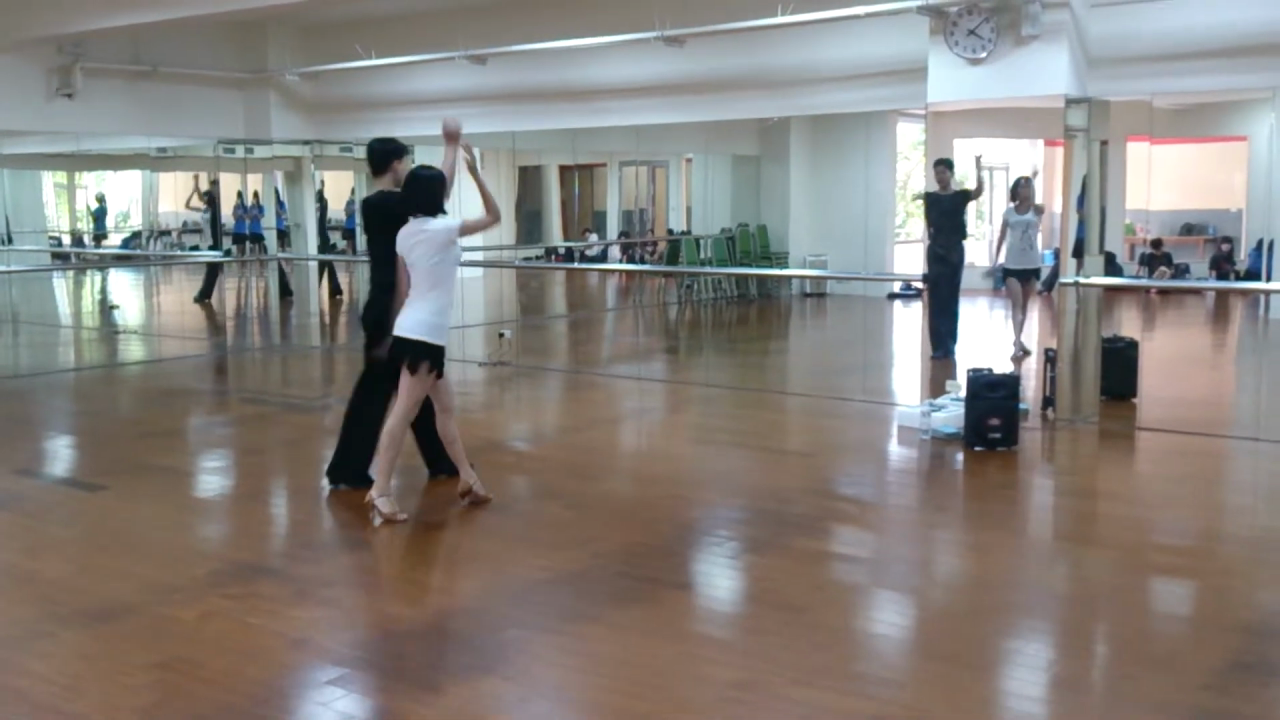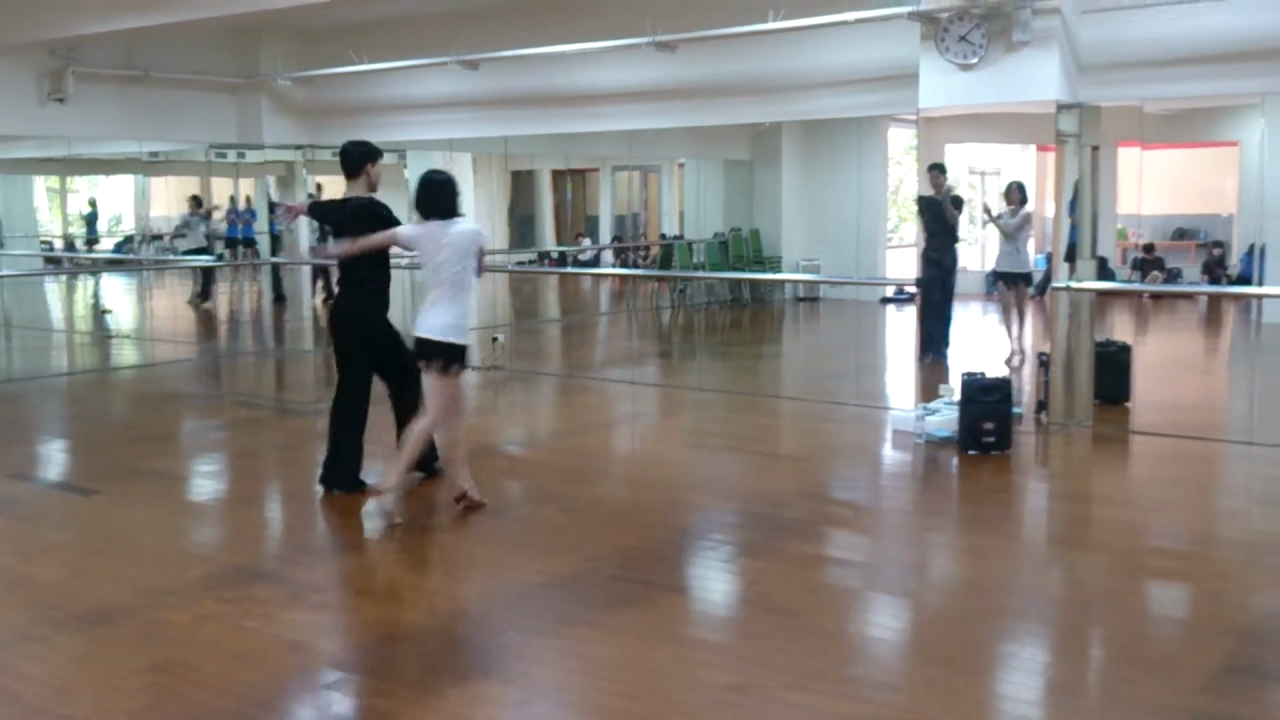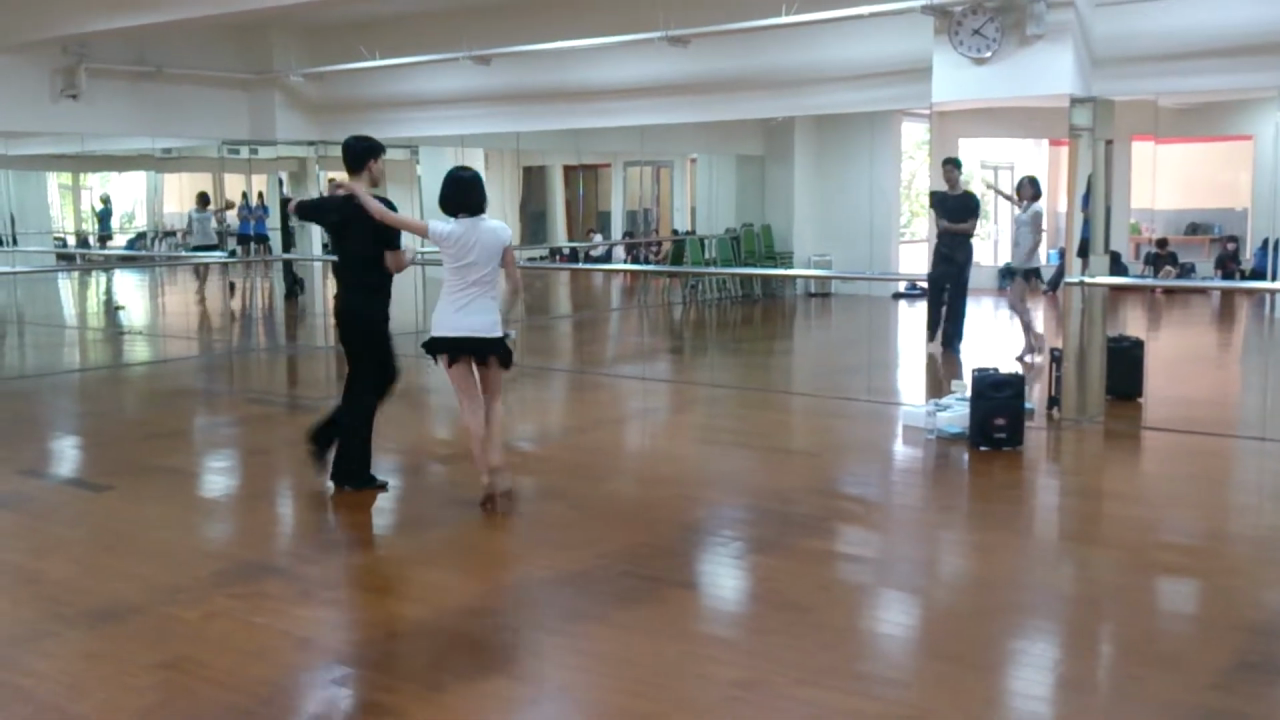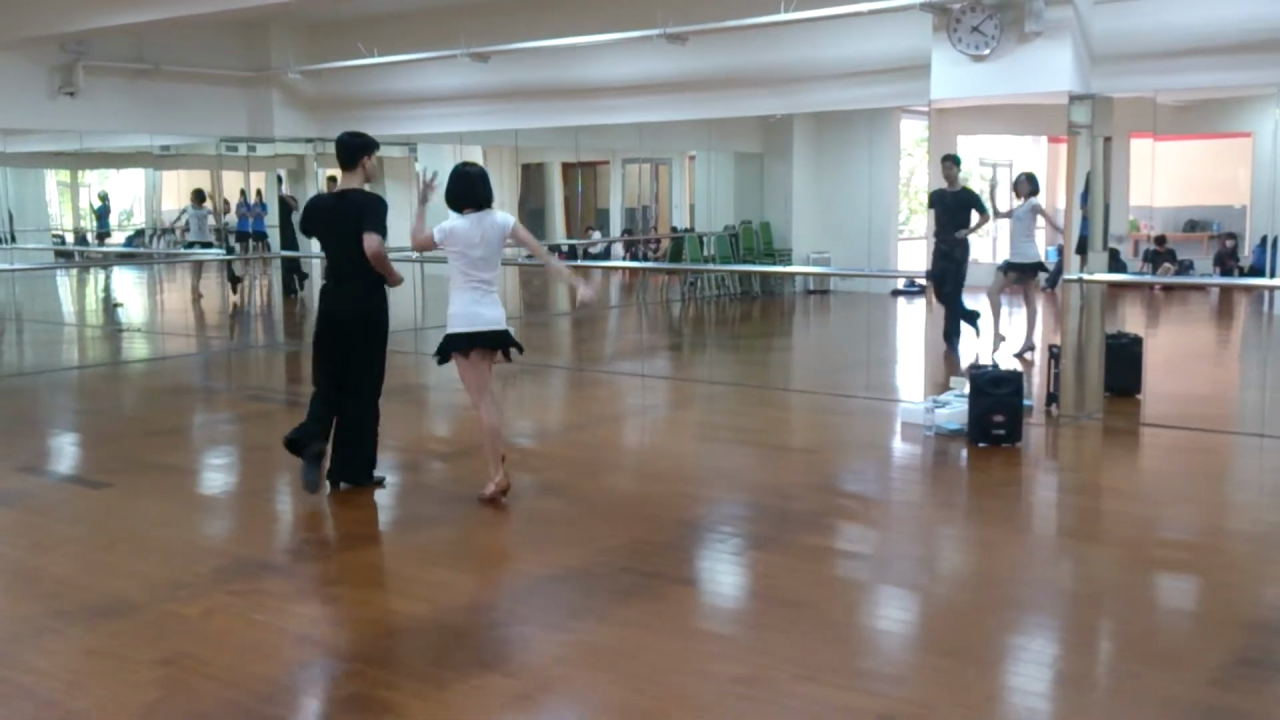
dt=0.2s
person 1, frame 1
left shoulder: (371, 204)
right shoulder: (394, 202)
right wrist: (452, 146)
left hip: (383, 308)
right hip: (389, 312)
right knee: (376, 389)
left ankle: (441, 461)
right ankle: (348, 470)
person 1, frame 2
left shoulder: (333, 210)
right shoulder: (373, 211)
left elbow: (311, 208)
left wrist: (300, 207)
left hip: (347, 310)
right hip: (366, 315)
left knee: (369, 385)
person 1, frame 3
left shoulder: (331, 204)
right shoulder: (379, 208)
left elbow: (295, 207)
right elbow: (395, 264)
right wrist: (407, 257)
left hip: (347, 305)
right hip: (369, 311)
left knee: (377, 377)
right knee: (365, 386)
left ankle: (324, 438)
right ankle: (352, 470)
person 1, frame 4
left shoulder: (319, 204)
right shoulder: (371, 203)
left elbow: (308, 232)
right elbow: (373, 248)
right wrist: (392, 277)
left hip: (331, 300)
right hip: (366, 304)
left knee: (330, 381)
right knee: (362, 387)
left ankle: (311, 442)
right ankle: (351, 468)
person 2, frame 1
left shoulder: (405, 233)
right shoulder: (444, 227)
right elbow: (493, 216)
right wrist: (473, 169)
left hip: (412, 330)
right hip: (424, 333)
left knee: (446, 407)
right knee: (404, 412)
left ankle: (467, 479)
right ankle: (380, 490)
person 2, frame 2
left shoulder: (416, 233)
right shoulder: (472, 232)
left elbow: (359, 245)
right elbow: (478, 269)
left wrist: (319, 252)
left hip: (428, 330)
right hip: (451, 333)
left knee: (453, 410)
right knee: (436, 414)
left ankle: (464, 485)
right ankle: (392, 482)
person 2, frame 3
left shoulder: (443, 230)
right shoulder: (499, 231)
left elbow: (387, 217)
right elbow: (515, 285)
left wrist: (356, 188)
right wrist: (502, 314)
left hip: (448, 329)
right hip: (488, 328)
left knee: (469, 404)
right knee: (493, 399)
left ankle: (486, 478)
right ankle: (494, 469)
person 2, frame 4
left shoulder: (451, 229)
right shoulder: (502, 222)
left elbow: (417, 244)
right elbow: (544, 255)
left wrist: (422, 203)
right wrist: (578, 283)
left hip: (464, 324)
right hip: (494, 321)
left knee: (482, 401)
right knee: (485, 393)
left ankle: (498, 476)
right ankle: (499, 463)
person 3, frame 1
left shoulder: (960, 196)
right shoulder: (930, 198)
left elbow: (979, 192)
left wrist: (978, 168)
left hip: (955, 251)
right hip: (937, 250)
left knee: (951, 299)
right knee: (937, 300)
left ankle: (948, 344)
right ankle: (940, 346)
person 3, frame 2
left shoulder: (955, 200)
right shoulder: (924, 201)
left elbow: (954, 219)
left wrist: (946, 199)
left hip: (948, 253)
right hip: (931, 252)
left knee: (944, 302)
right knee: (928, 301)
left ankle: (940, 347)
right ankle: (928, 348)
person 3, frame 3
left shoulder: (970, 198)
right shoulder: (938, 197)
left elbow: (971, 227)
left wrist: (949, 226)
left hip: (962, 249)
right hip: (942, 248)
left knee: (957, 296)
right knee: (935, 292)
left ankle: (951, 340)
right ankle: (932, 331)
person 3, frame 4
left shoulder: (968, 195)
right shoulder: (937, 195)
left elbow: (985, 217)
left wrist: (968, 231)
left hip: (958, 247)
right hip: (940, 246)
left knee: (953, 292)
right knee: (940, 289)
left ankle: (952, 337)
right ankle: (970, 317)
person 4, frame 1
left shoulder: (1037, 210)
right shoulder: (1009, 211)
left elbow: (1033, 202)
right elbow: (1001, 237)
left wrist: (1030, 181)
left hip: (1031, 263)
right hip: (1012, 264)
left knee: (1024, 304)
right knee: (1016, 304)
left ankle: (1019, 340)
right ankle: (1017, 343)
person 4, frame 2
left shoulder: (1026, 214)
right shoulder: (1006, 213)
left elbow: (1009, 232)
right elbow: (995, 220)
left wrist: (993, 220)
right wrist: (991, 216)
left hip: (1021, 267)
right hip: (1003, 266)
left knee: (1020, 308)
right knee: (1006, 308)
left ankle: (1019, 341)
right ankle: (1013, 347)
person 4, frame 3
left shoulder: (1036, 210)
right shoulder: (1023, 207)
left elbow: (1038, 239)
right elbow: (1012, 198)
left wrist: (1024, 261)
right wrist: (996, 189)
left hip: (1028, 264)
right hip: (1017, 263)
left knee: (1015, 302)
right knee: (1018, 302)
left ankle: (1033, 336)
right ankle: (1030, 341)
person 4, frame 4
left shoulder: (1032, 204)
right shoulder: (1021, 207)
left elbow: (1050, 221)
right elbow: (998, 214)
left wrist: (1066, 235)
right wrist: (993, 194)
left hip: (1025, 258)
right hip: (1020, 258)
left knee: (993, 291)
right knee: (1029, 300)
left ankle: (997, 333)
right ankle: (1029, 340)
